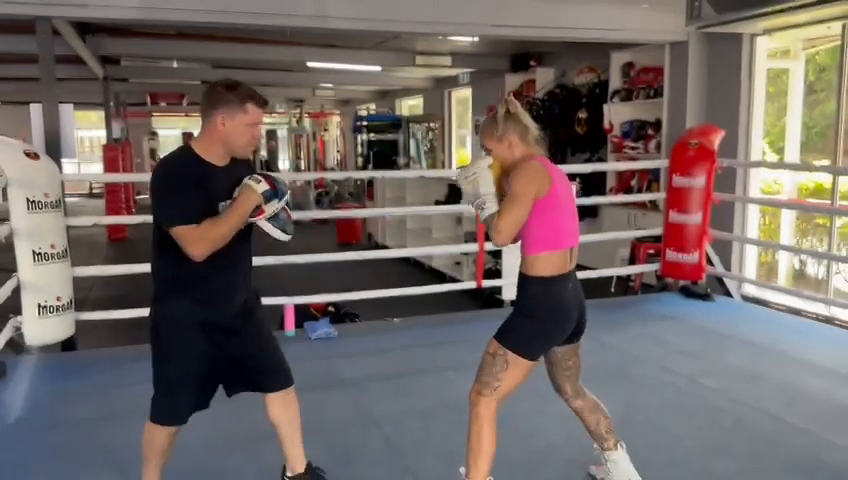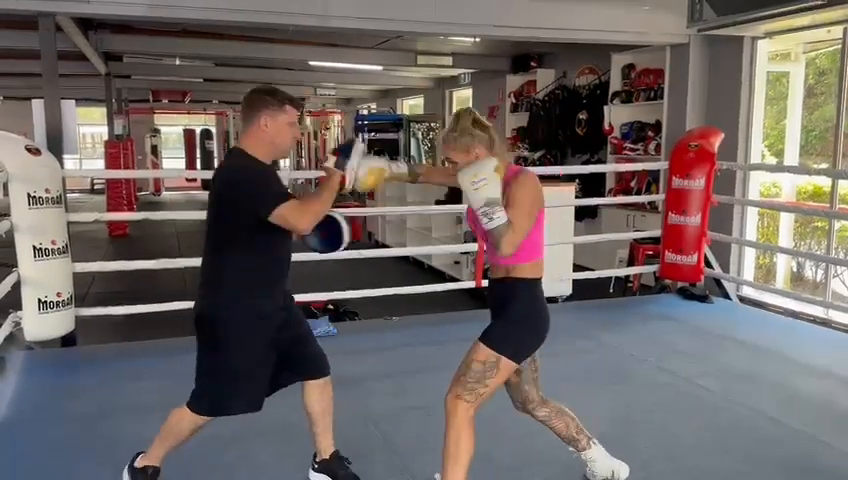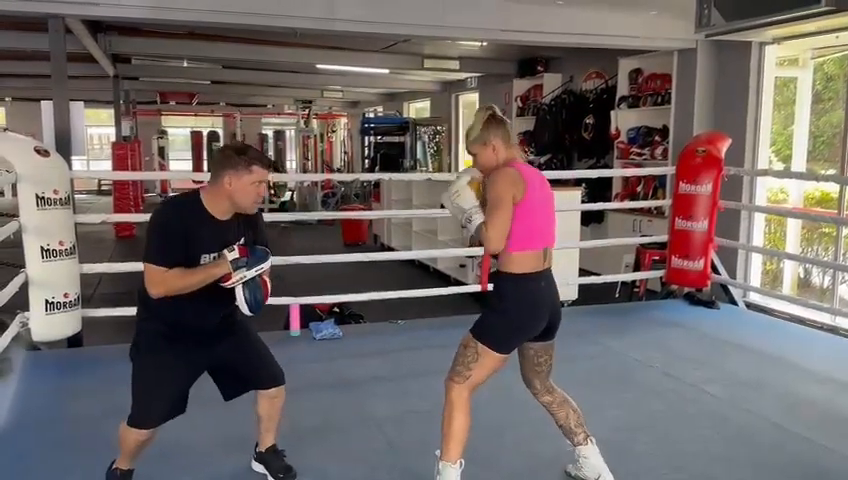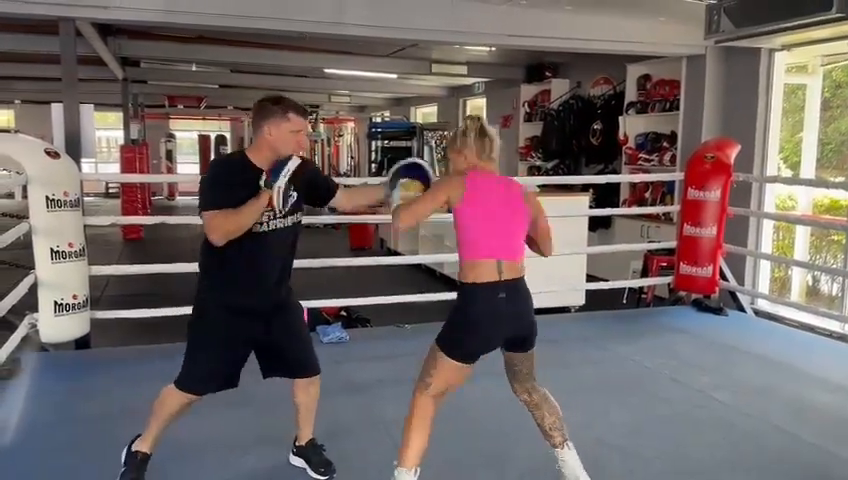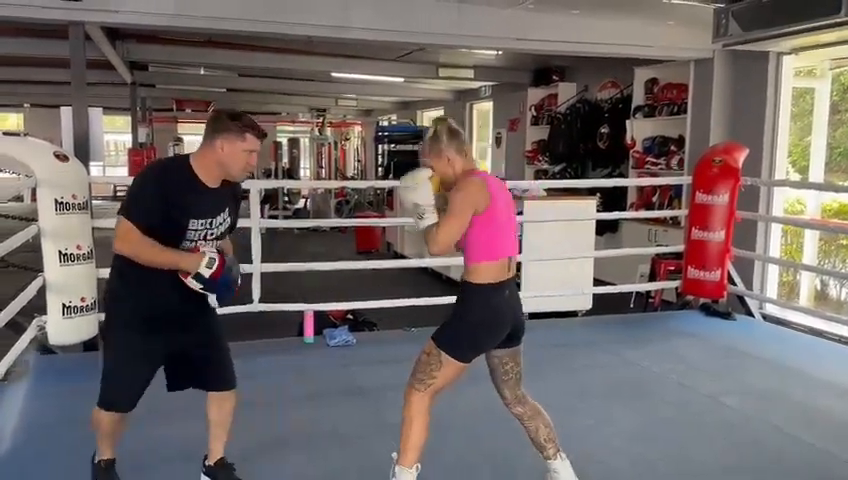
dt=1s
person 1, frame 1
left shoulder: (241, 165)
right shoulder: (175, 172)
right elbow: (198, 245)
right wrist: (248, 200)
left hip: (239, 305)
right hip: (185, 315)
left knee: (280, 383)
right knee: (170, 411)
person 1, frame 2
left shoulder: (260, 168)
right shoulder: (239, 172)
right elbow: (300, 221)
left wrist: (321, 223)
right wrist: (336, 178)
left hip: (272, 300)
right hip: (233, 310)
left knee: (316, 373)
right knee: (210, 403)
person 1, frame 3
left shoulder: (249, 218)
right shoulder: (173, 216)
right elbow: (157, 285)
right wrist: (222, 267)
left hip: (222, 321)
right hip: (165, 332)
left knee: (272, 383)
right knee: (144, 420)
left ankle: (266, 453)
person 1, frame 4
left shoulder: (298, 170)
right shoulder: (225, 172)
left elbow: (341, 196)
right elbow: (218, 233)
left wrist: (390, 189)
right wrist: (266, 195)
left hip: (275, 298)
right hip: (225, 302)
left knee: (308, 372)
right knee: (192, 384)
left ankle: (304, 445)
person 1, frame 5
left shoulder: (230, 190)
right shoulder: (160, 180)
right elbow: (125, 241)
left wrist: (228, 261)
right wrist: (193, 262)
left hip: (193, 309)
right hip: (138, 311)
left knee: (224, 386)
right knee: (115, 401)
person 2, frame 1
left shoulder: (528, 171)
right shoulder: (552, 174)
left elbow: (501, 234)
left wrist: (482, 195)
right wrist: (494, 191)
left hip: (541, 303)
right hip: (569, 298)
left knee: (483, 399)
right knee: (571, 390)
person 2, frame 2
left shoulder: (524, 183)
right shoulder: (481, 177)
left elbow: (506, 246)
right elbow: (429, 175)
left wrist: (485, 198)
right wrist: (382, 170)
left hip: (523, 309)
right hip: (510, 302)
left knee: (459, 403)
right knee: (530, 401)
person 2, frame 3
left shoulder: (505, 176)
right shoulder: (535, 177)
left elbow: (493, 242)
left wrist: (469, 207)
right wrist: (482, 197)
left hip: (516, 298)
right hip: (546, 296)
left knee: (457, 387)
right knee: (542, 387)
person 2, frame 4
left shoulder: (457, 183)
right shoulder: (523, 194)
left elbow: (401, 221)
right elbow: (545, 247)
left wrist: (411, 198)
left hip: (478, 308)
right hip: (516, 305)
left knee: (425, 398)
right knee: (527, 389)
person 2, frame 5
left shoulder: (469, 188)
right shoulder: (494, 185)
left elbow: (438, 245)
left wrist: (424, 206)
right wrist: (442, 210)
left hip: (479, 307)
right hip: (508, 303)
left knee: (418, 393)
right knee: (515, 398)
